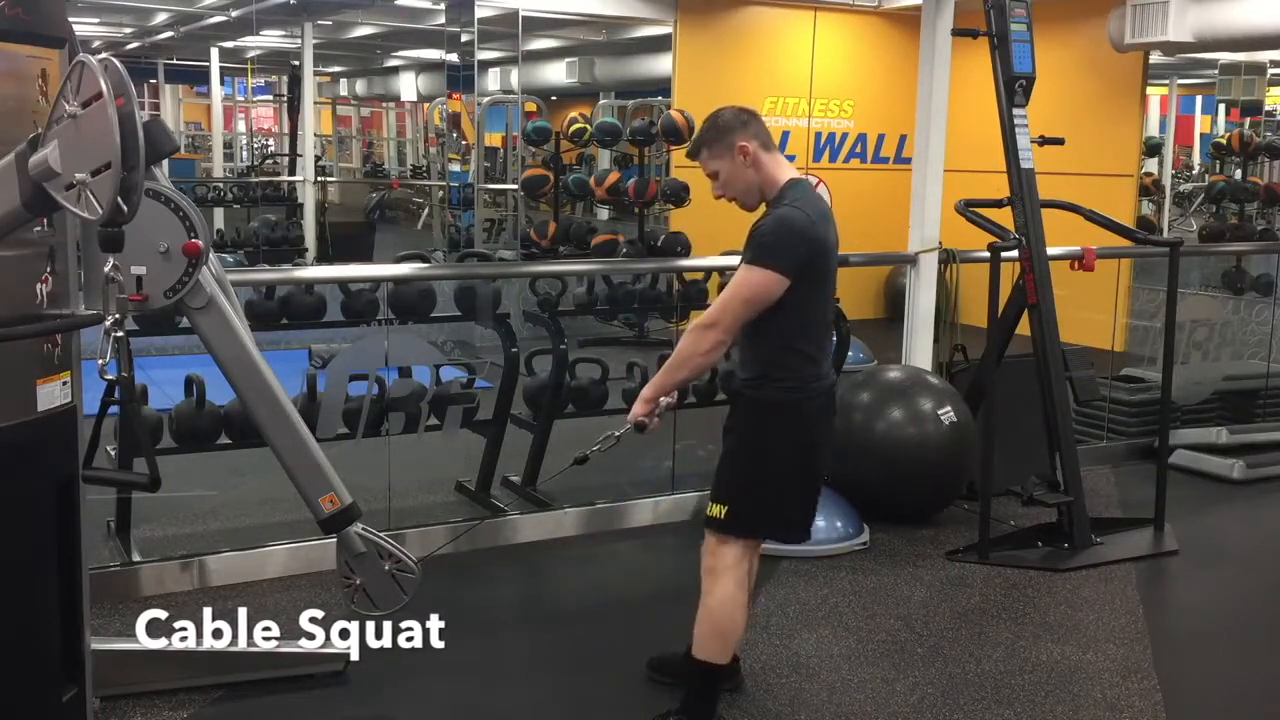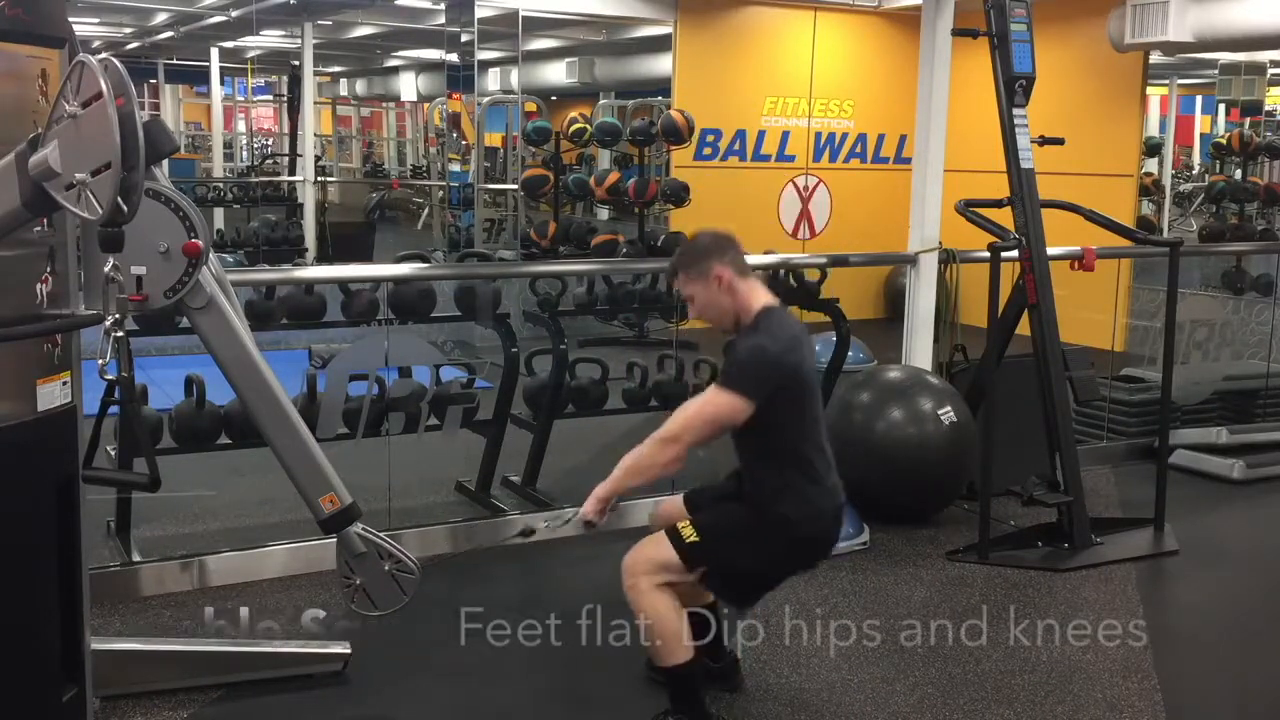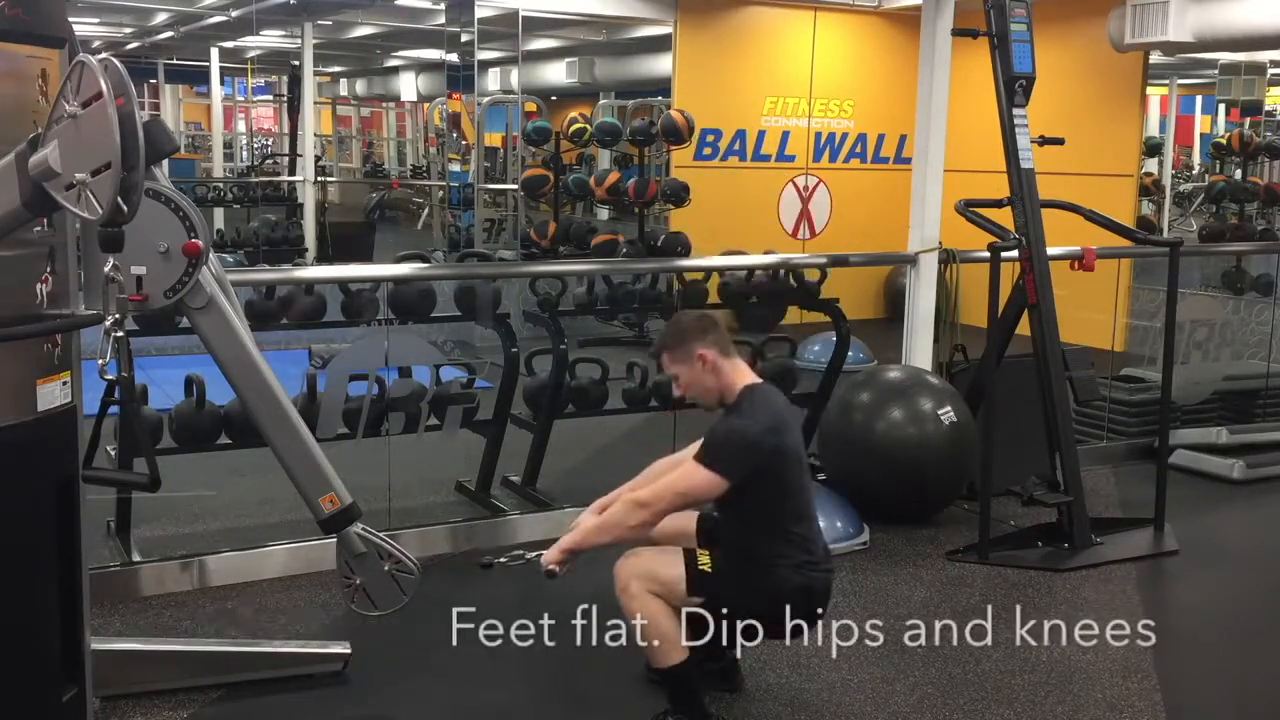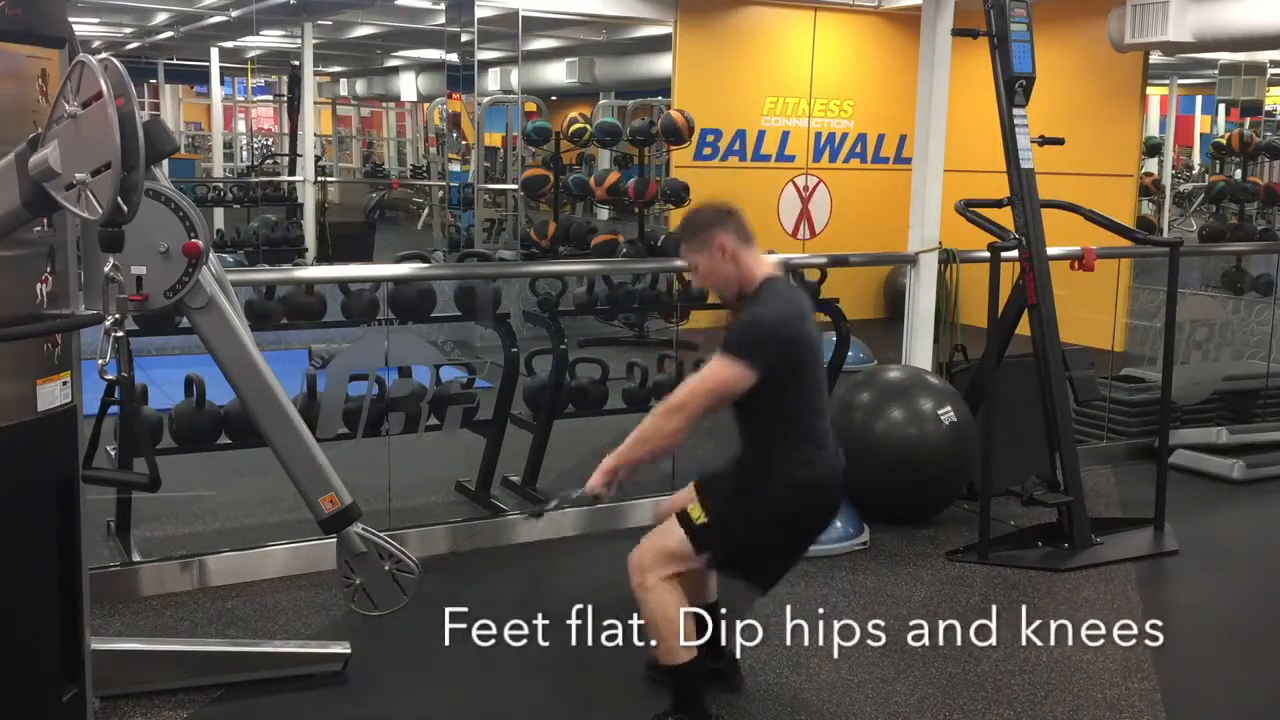
dt=0.4s
person 1, frame 1
left shoulder: (786, 224)
right shoulder: (799, 207)
left elbow: (717, 328)
right elbow: (734, 321)
left wrist: (653, 391)
right wrist: (670, 380)
left hip: (781, 404)
right hip: (783, 394)
left knee: (725, 553)
right knee: (738, 539)
right ankle: (715, 656)
person 1, frame 2
left shoulder: (764, 353)
right shoulder: (772, 329)
left elbow: (676, 442)
right elbow: (700, 410)
left wrist: (606, 491)
right wrist: (629, 466)
left hip: (793, 519)
right hip: (779, 494)
left knee: (641, 567)
right knee: (667, 520)
right ankle: (712, 654)
person 1, frame 3
left shoulder: (748, 431)
right shoulder: (758, 403)
left elbow: (645, 510)
right elbow: (677, 464)
left wrist: (571, 543)
right wrist: (599, 508)
left hip: (786, 587)
right hip: (774, 557)
left knee: (633, 575)
right knee: (663, 531)
right ankle: (714, 656)
person 1, frame 4
left shoulder: (766, 320)
right shoulder: (776, 297)
left elbow: (684, 410)
right elbow: (695, 396)
left wrist: (615, 464)
right wrist: (633, 448)
left hip: (789, 485)
right hip: (788, 468)
left knee: (649, 561)
right knee: (678, 514)
right ankle: (710, 655)
